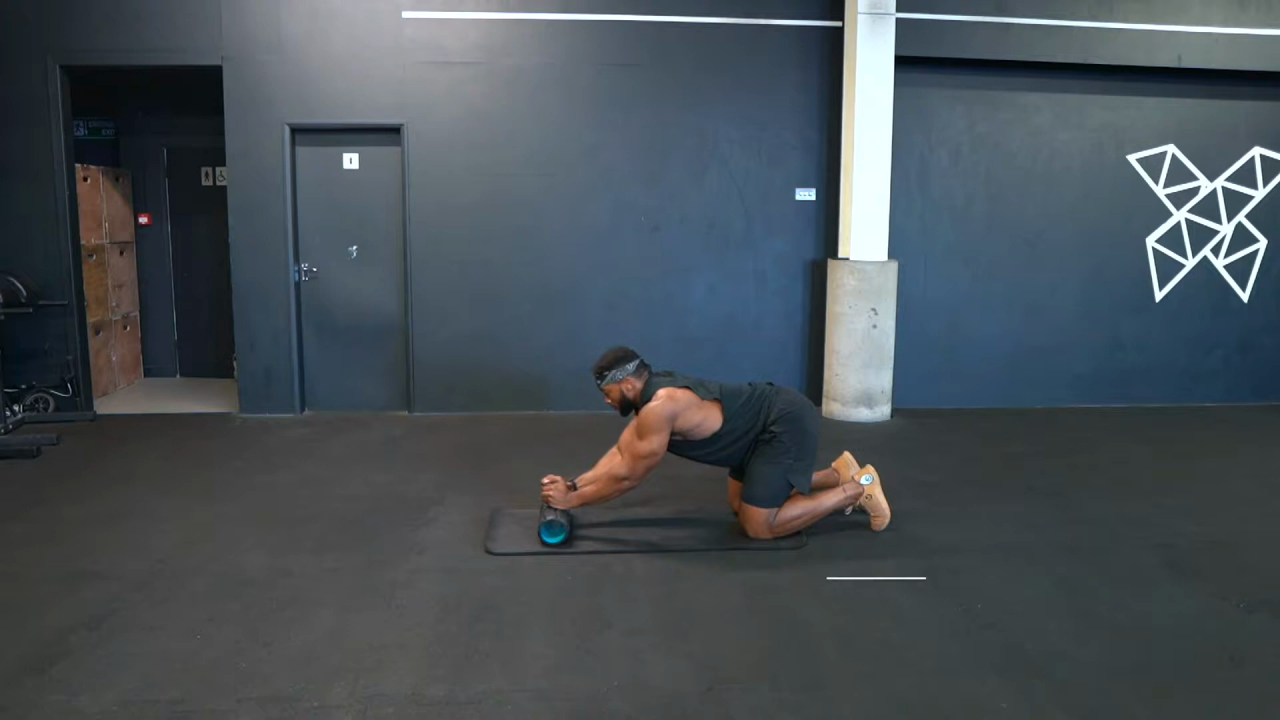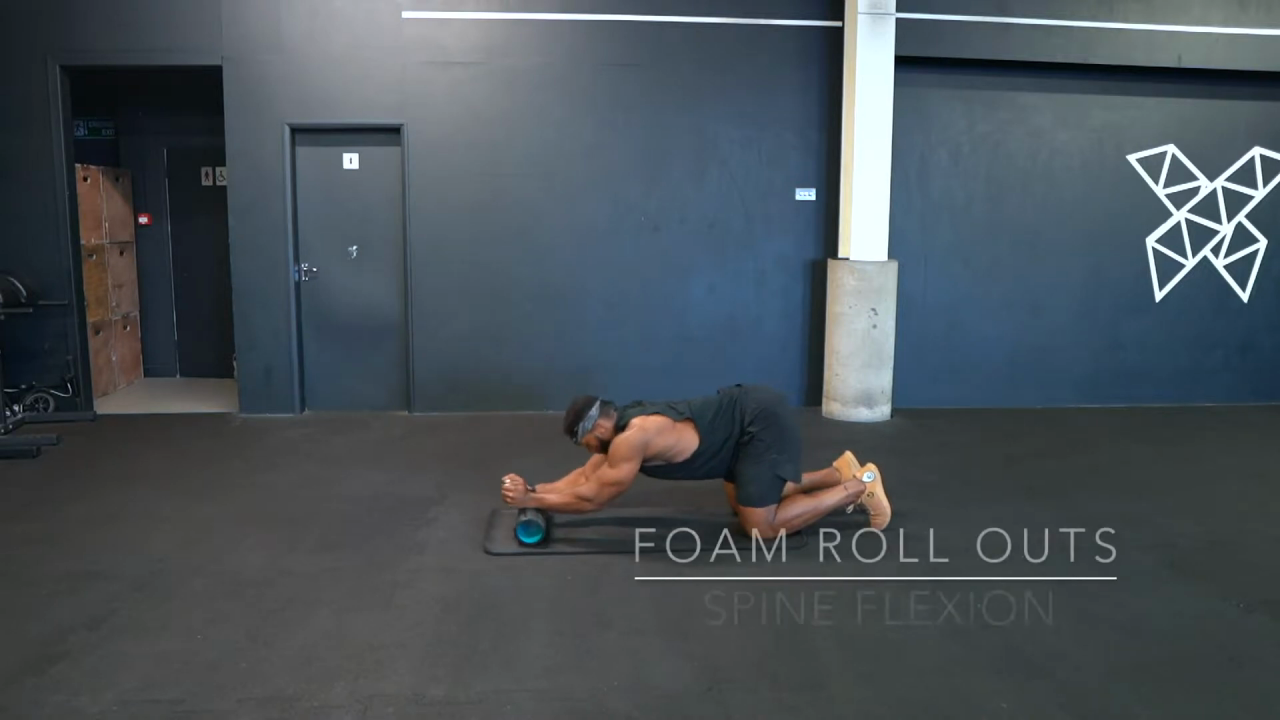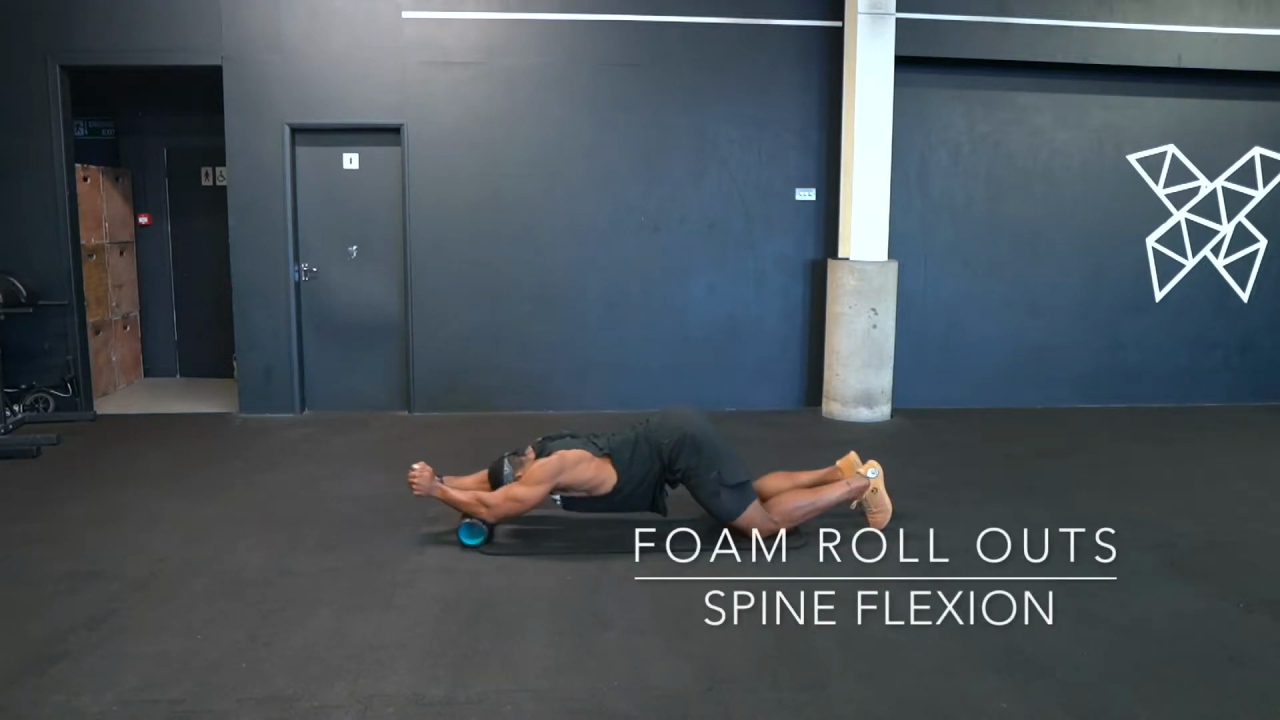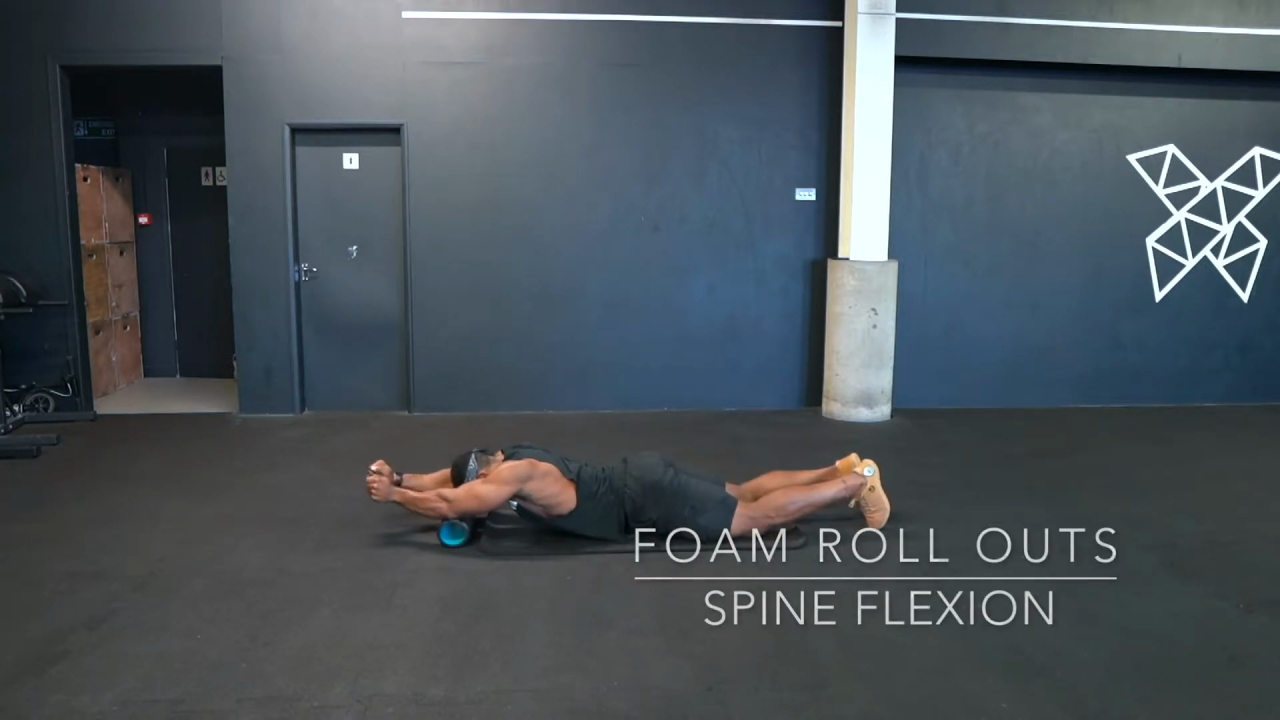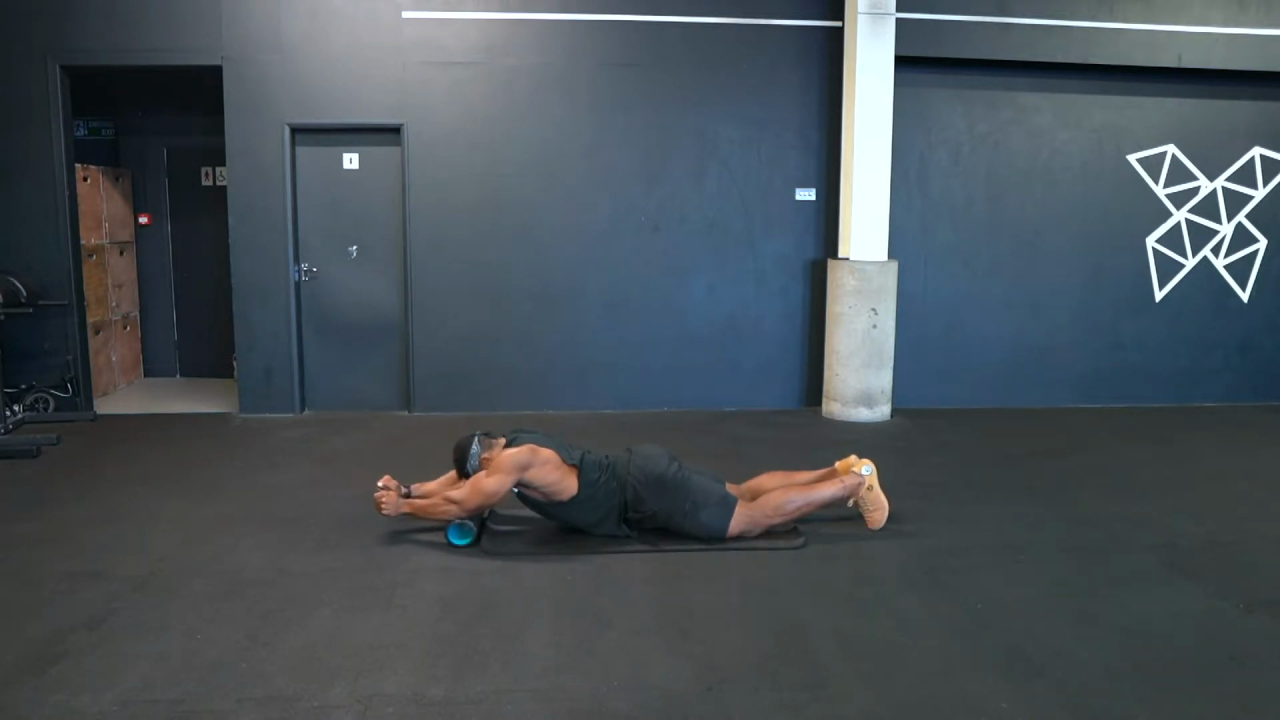
dt=1s
person 1, frame 1
left shoulder: (660, 409)
right shoulder: (656, 393)
left elbow: (628, 476)
right elbow: (620, 454)
left wrist: (571, 501)
right wrist: (573, 484)
left hip: (787, 424)
right hip: (775, 414)
left knee: (759, 526)
right knee: (740, 504)
left ankle: (858, 491)
right ankle: (839, 474)
person 1, frame 2
left shoulder: (633, 438)
right shoulder: (627, 424)
left elbow: (590, 498)
right elbow: (586, 474)
left wrist: (530, 500)
right wrist: (535, 488)
left hip: (764, 421)
right hip: (754, 410)
left knee: (761, 525)
right knee: (744, 502)
left ankle: (858, 487)
right ankle: (838, 471)
person 1, frame 3
left shoulder: (551, 469)
right shoulder: (540, 452)
left elbow: (491, 508)
right elbow: (490, 478)
left wrist: (436, 489)
right wrist: (444, 481)
left hip: (681, 444)
right hip: (678, 435)
left knee: (764, 522)
right knee: (751, 494)
left ankle: (860, 484)
right ankle: (843, 470)
person 1, frame 4
left shoulder: (514, 476)
right shoulder: (507, 459)
left elbow: (449, 504)
right elbow: (451, 479)
left wrist: (393, 495)
right wrist: (401, 478)
left hip: (648, 499)
right hip: (643, 479)
left knee: (757, 516)
right knee: (744, 492)
left ankle: (857, 482)
right ankle: (841, 470)
person 1, frame 5
left shoulder: (514, 460)
right shoulder: (512, 445)
left elbow: (460, 504)
right elbow: (458, 481)
left wrist: (403, 508)
right wrist: (409, 489)
left hip: (649, 492)
right hip: (645, 473)
left knee: (754, 518)
right knee: (742, 493)
left ankle: (855, 481)
right ankle: (842, 470)
